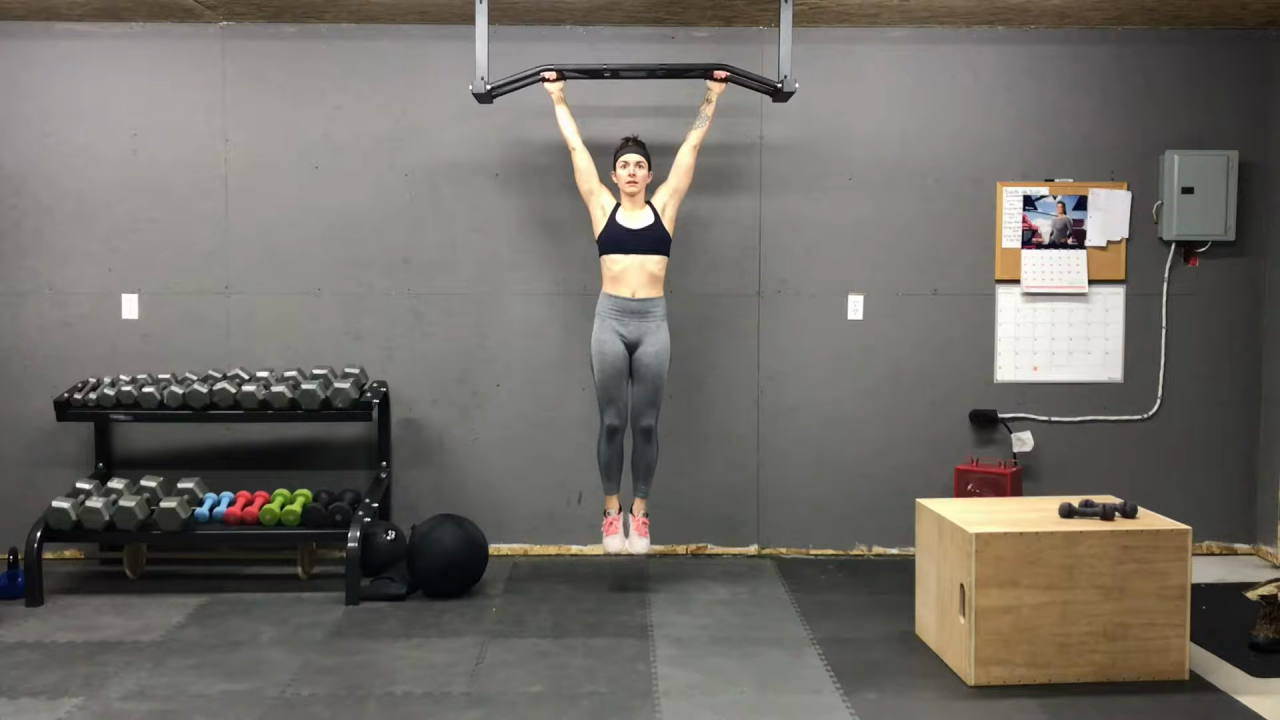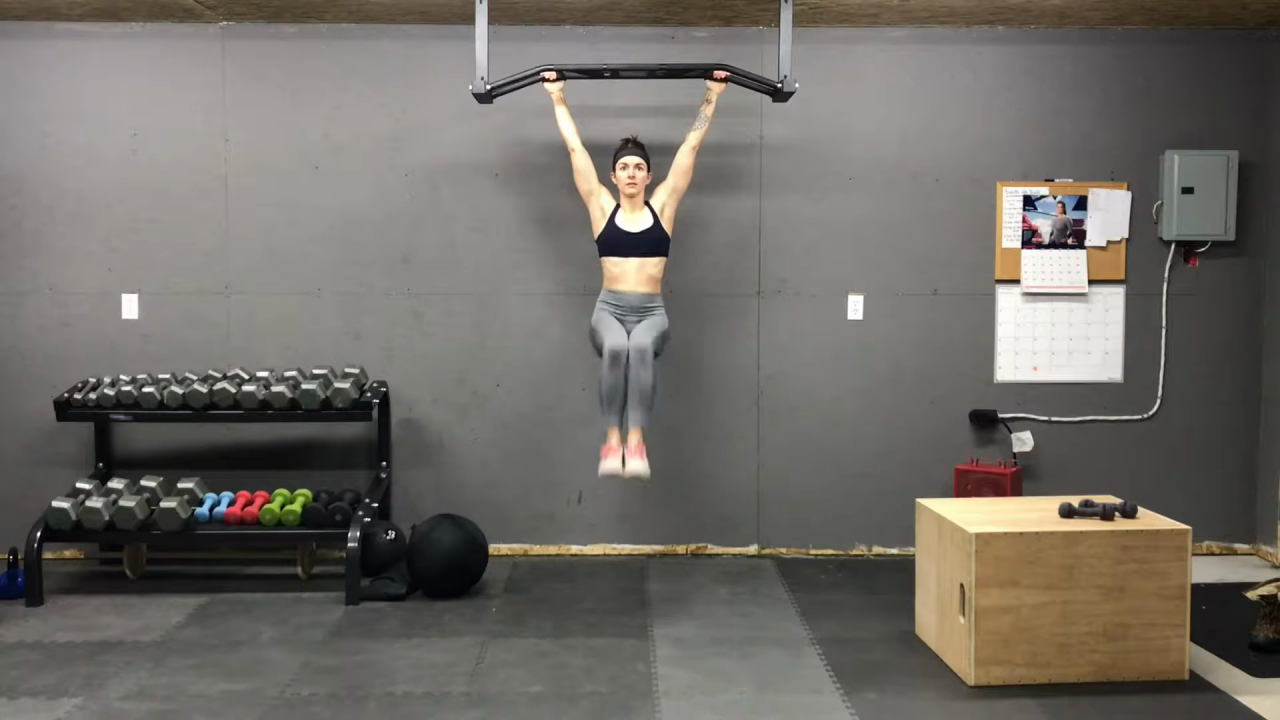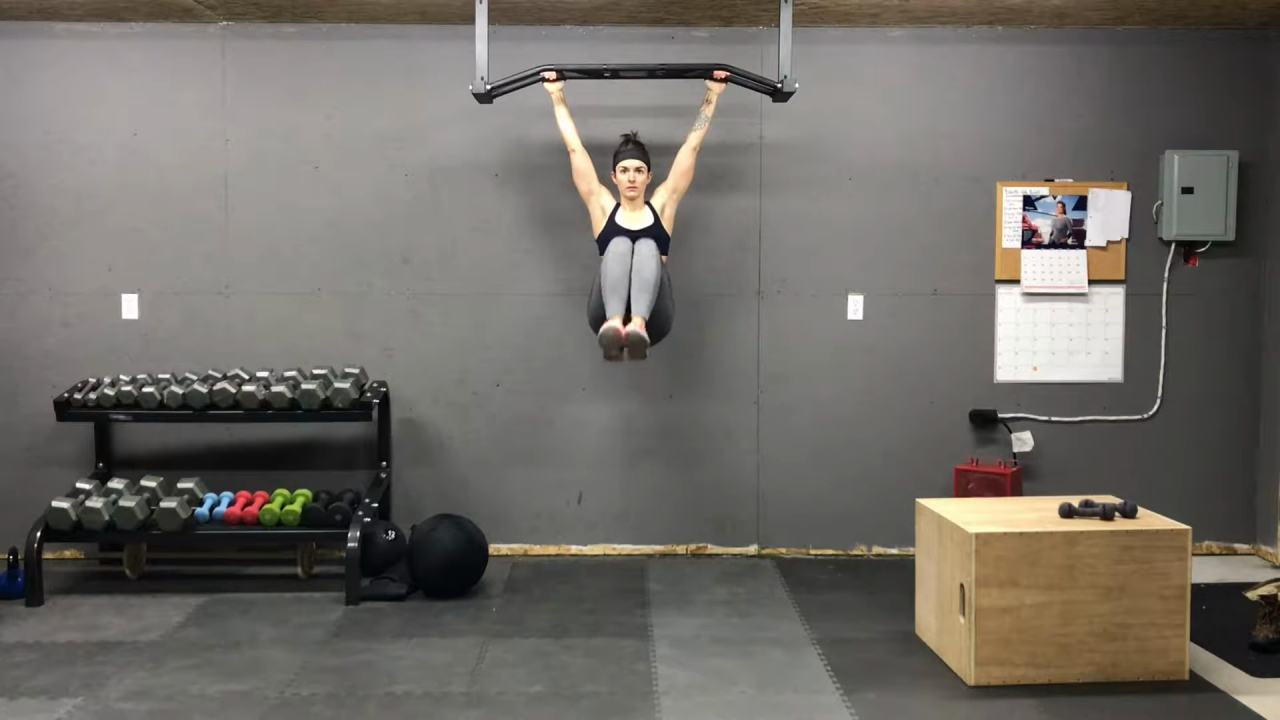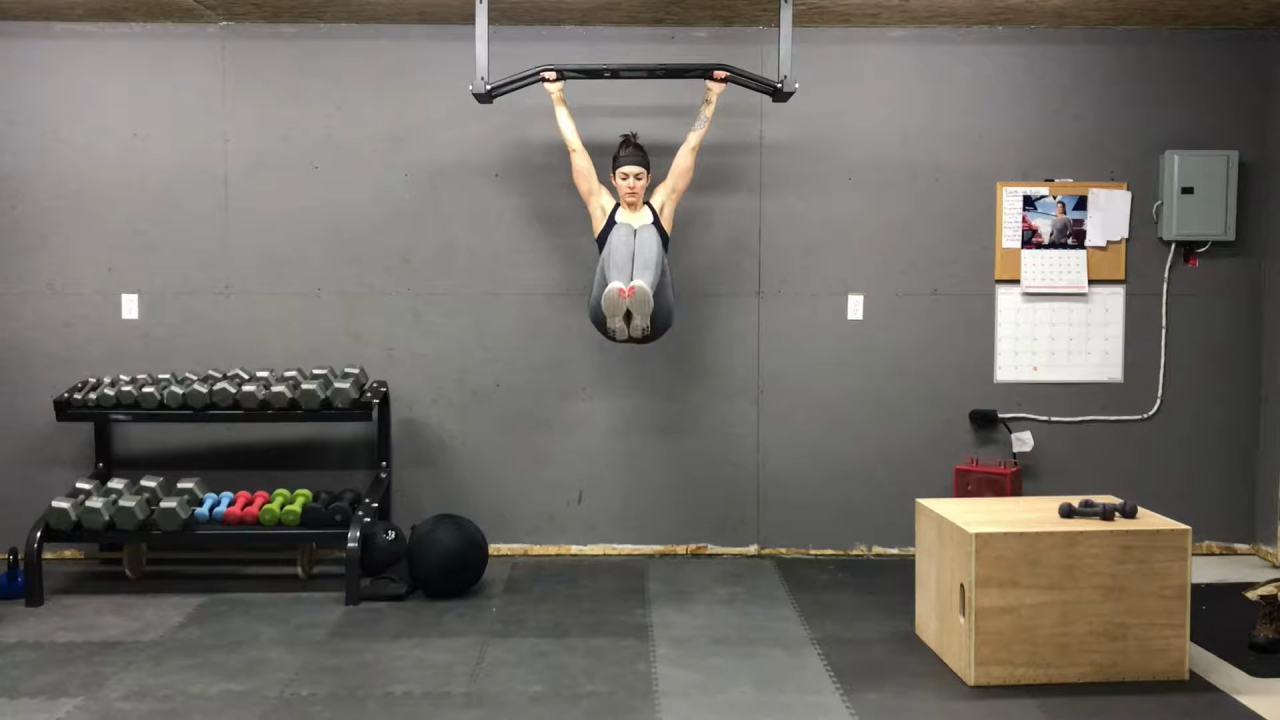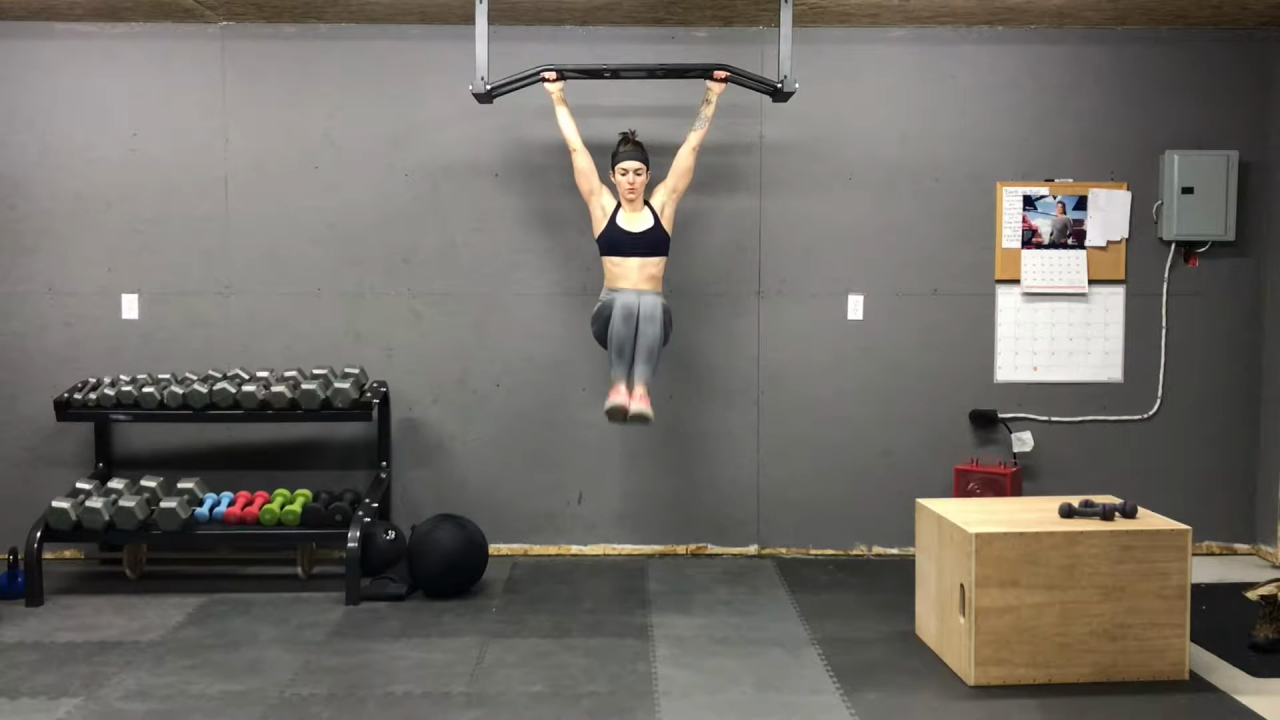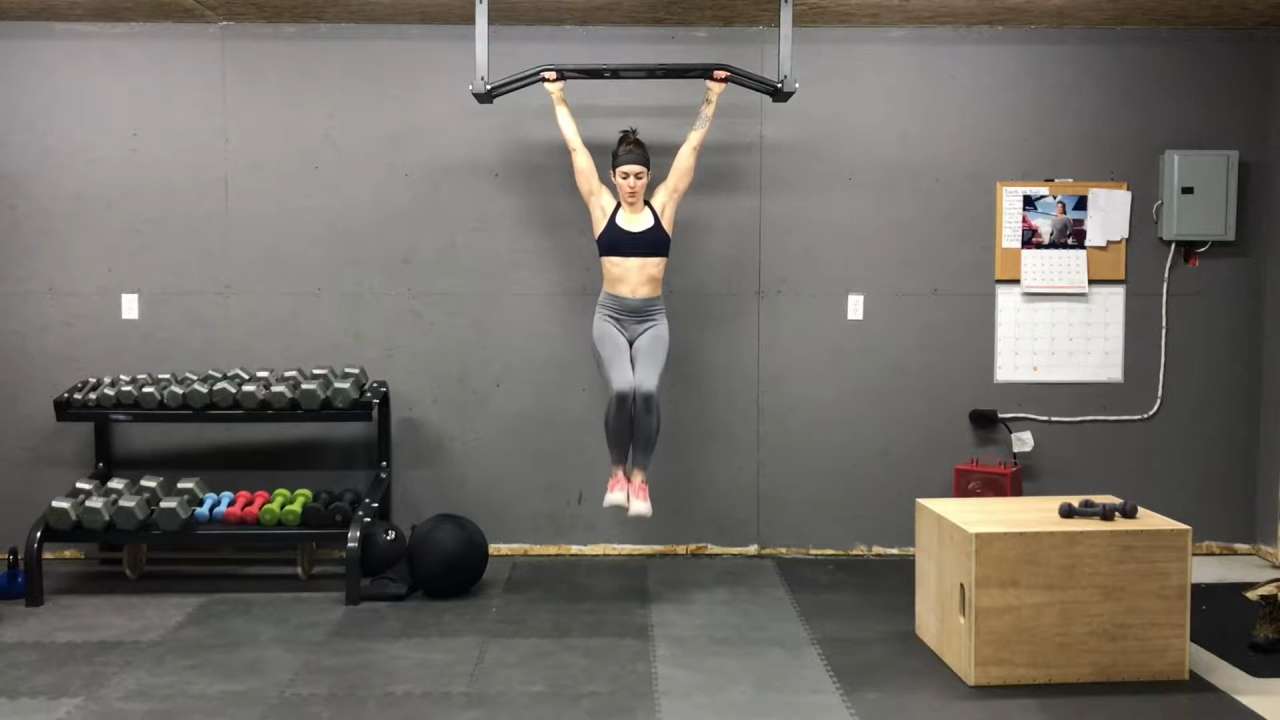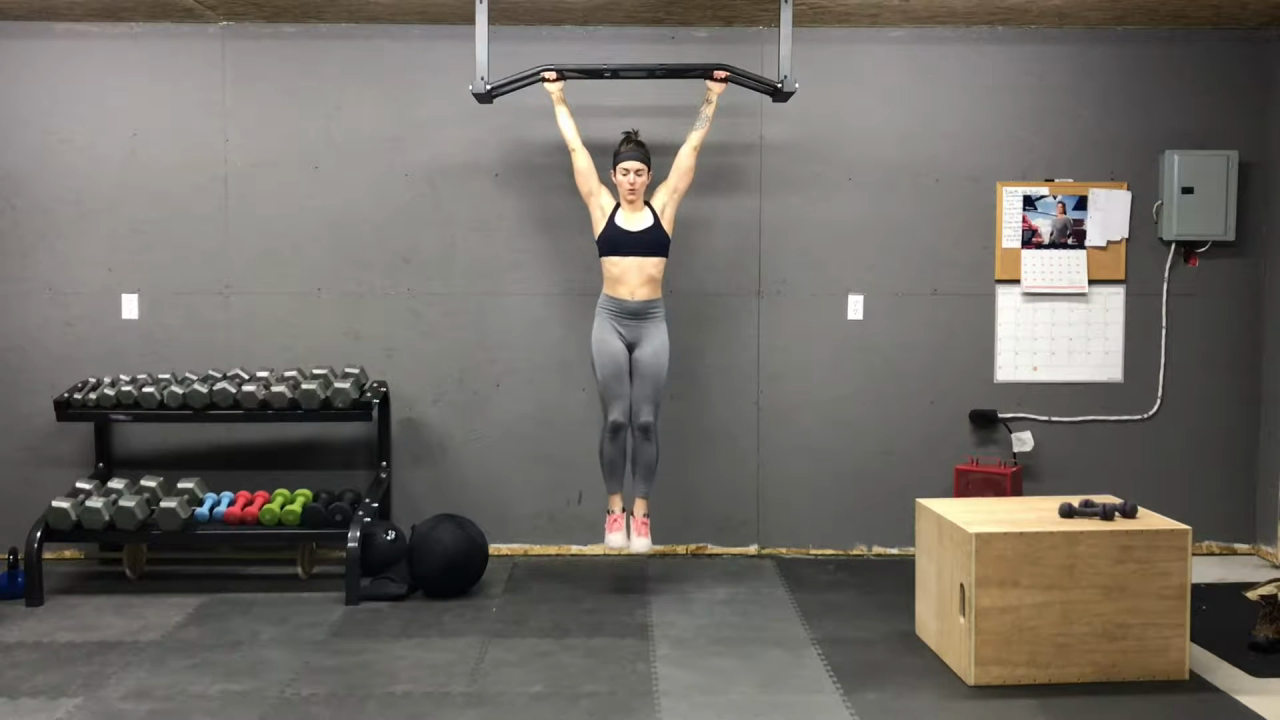
dt=0.4s
person 1, frame 1
left shoulder: (663, 205)
right shoulder: (602, 206)
left elbow: (692, 145)
right elbow: (576, 147)
left wrist: (713, 95)
right wrist: (557, 96)
left hip: (652, 322)
right hip: (610, 320)
left knee: (645, 423)
right knee: (612, 422)
left ankle: (640, 511)
right ankle: (612, 511)
person 1, frame 2
left shoulder: (662, 204)
right shoulder: (602, 206)
left elbow: (690, 145)
right elbow: (575, 148)
left wrist: (712, 96)
right wrist: (557, 97)
left hip: (651, 315)
right hip: (610, 312)
left knee: (641, 347)
right knee: (616, 349)
left ankle: (635, 439)
right ankle: (613, 440)
person 1, frame 3
left shoulder: (662, 205)
right shoulder: (602, 207)
left elbow: (692, 147)
right elbow: (575, 148)
left wrist: (711, 96)
right wrist: (557, 96)
left hip: (653, 318)
right hip: (605, 309)
left knee: (647, 249)
right knee: (618, 247)
left ankle: (638, 326)
right ankle: (614, 325)
person 1, frame 4
left shoulder: (662, 205)
right shoulder: (603, 207)
left elbow: (690, 147)
right elbow: (575, 148)
left wrist: (711, 96)
right wrist: (557, 97)
left hip: (655, 315)
right hip: (605, 312)
left knee: (648, 234)
right knee: (621, 234)
left ankle: (641, 300)
right ankle: (618, 300)
person 1, frame 5
left shoulder: (662, 203)
right shoulder: (602, 204)
left elbow: (691, 147)
right elbow: (576, 148)
left wrist: (711, 96)
right wrist: (558, 97)
left hip: (651, 304)
right hip: (611, 309)
left knee: (652, 308)
right knee: (627, 305)
left ankle: (640, 391)
right ankle: (618, 387)
person 1, frame 6
left shoulder: (662, 206)
right shoulder: (602, 206)
left elbow: (691, 147)
right elbow: (576, 148)
left wrist: (712, 96)
right wrist: (557, 97)
left hip: (652, 320)
right hip: (610, 318)
left knee: (646, 391)
right knee: (622, 389)
left ankle: (640, 479)
right ankle: (617, 474)
person 1, frame 7
left shoulder: (663, 206)
right shoulder: (602, 207)
left elbow: (692, 146)
right elbow: (575, 147)
left wrist: (712, 97)
right wrist: (557, 97)
left hip: (651, 323)
right hip: (610, 321)
left knee: (644, 421)
right knee: (615, 420)
left ankle: (641, 513)
right ankle: (614, 511)
